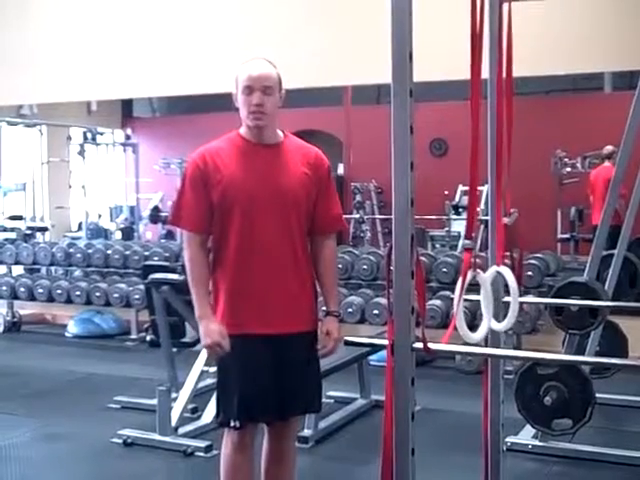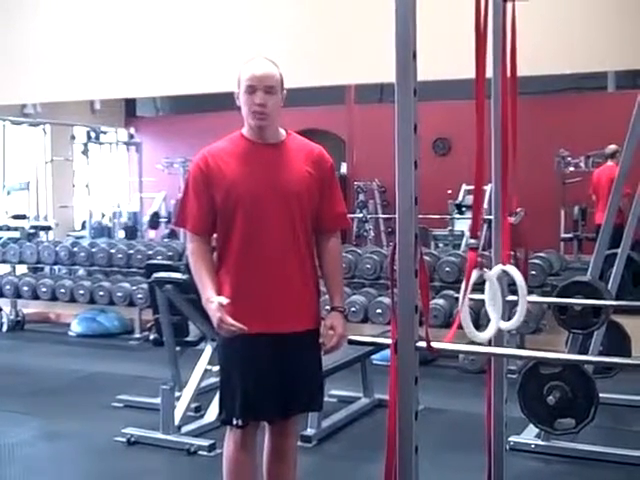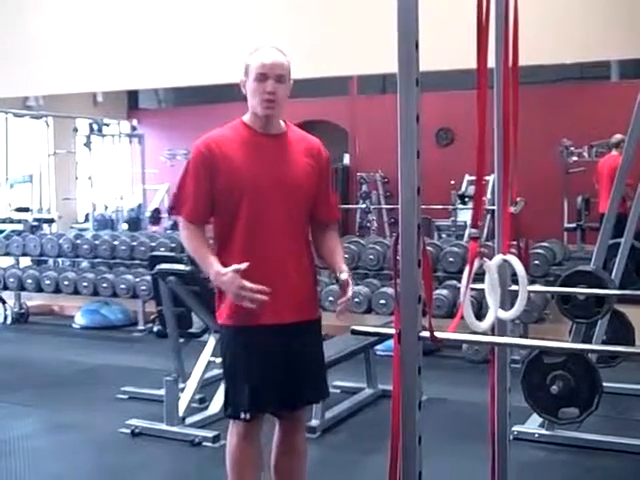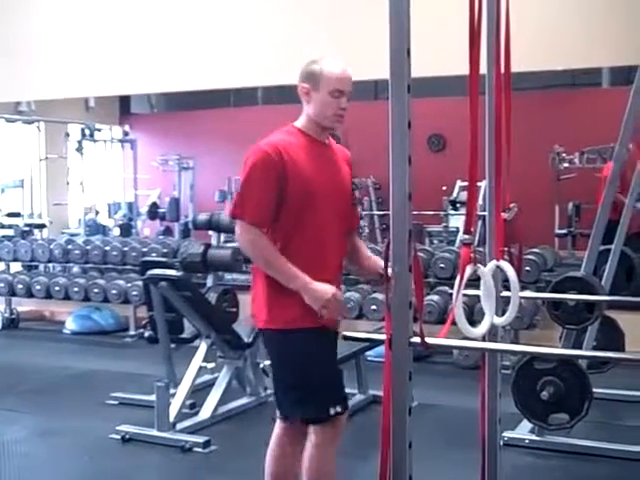
dt=1s
person 1, frame 1
left shoulder: (312, 161)
right shoulder: (207, 162)
left elbow: (324, 242)
right elbow: (194, 245)
left wrist: (332, 311)
right wrist: (205, 316)
left hip: (297, 323)
right hip: (237, 325)
left knee: (285, 426)
right knee: (239, 429)
person 1, frame 2
left shoulder: (315, 159)
right shoulder: (210, 162)
left elbow: (329, 239)
right elbow: (196, 240)
left wrist: (337, 308)
right wrist: (210, 297)
left hip: (300, 320)
right hip: (242, 322)
left knee: (286, 424)
right knee: (242, 427)
person 1, frame 3
left shoulder: (313, 151)
right shoulder: (213, 149)
left elbow: (324, 226)
right elbow: (190, 225)
left wrist: (341, 269)
right wrist: (218, 273)
left hip: (301, 311)
right hip: (244, 312)
left knee: (296, 418)
right knee: (246, 421)
person 1, frame 4
left shoulder: (341, 158)
right shoulder: (272, 153)
right elbow: (248, 235)
left wrist: (380, 270)
right wrist: (306, 286)
left hip: (320, 313)
right hip: (288, 314)
left knee: (295, 420)
right knee: (328, 420)
